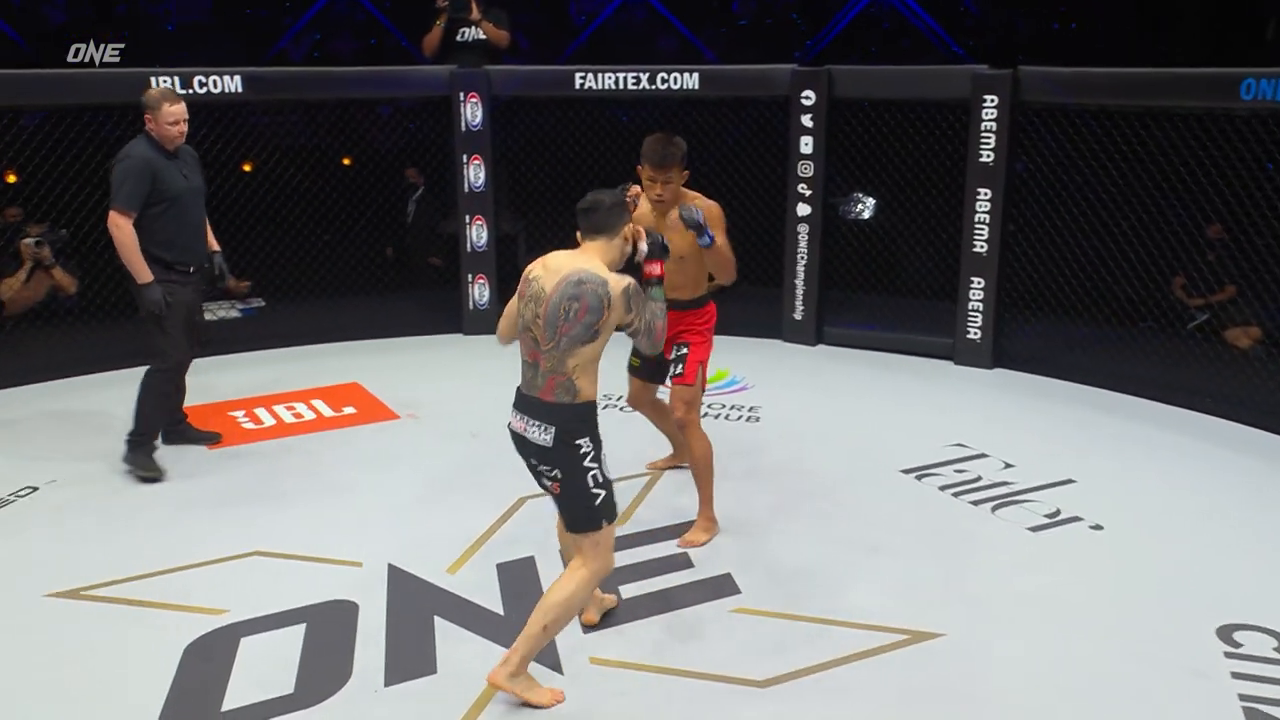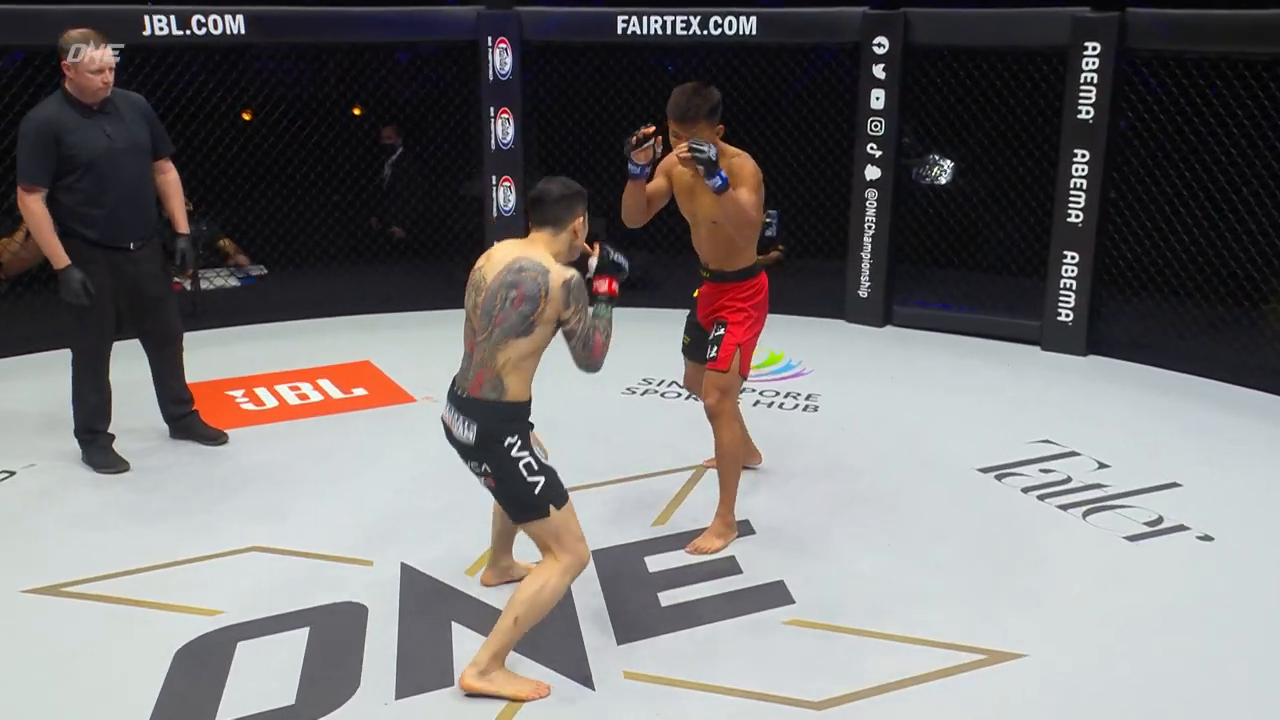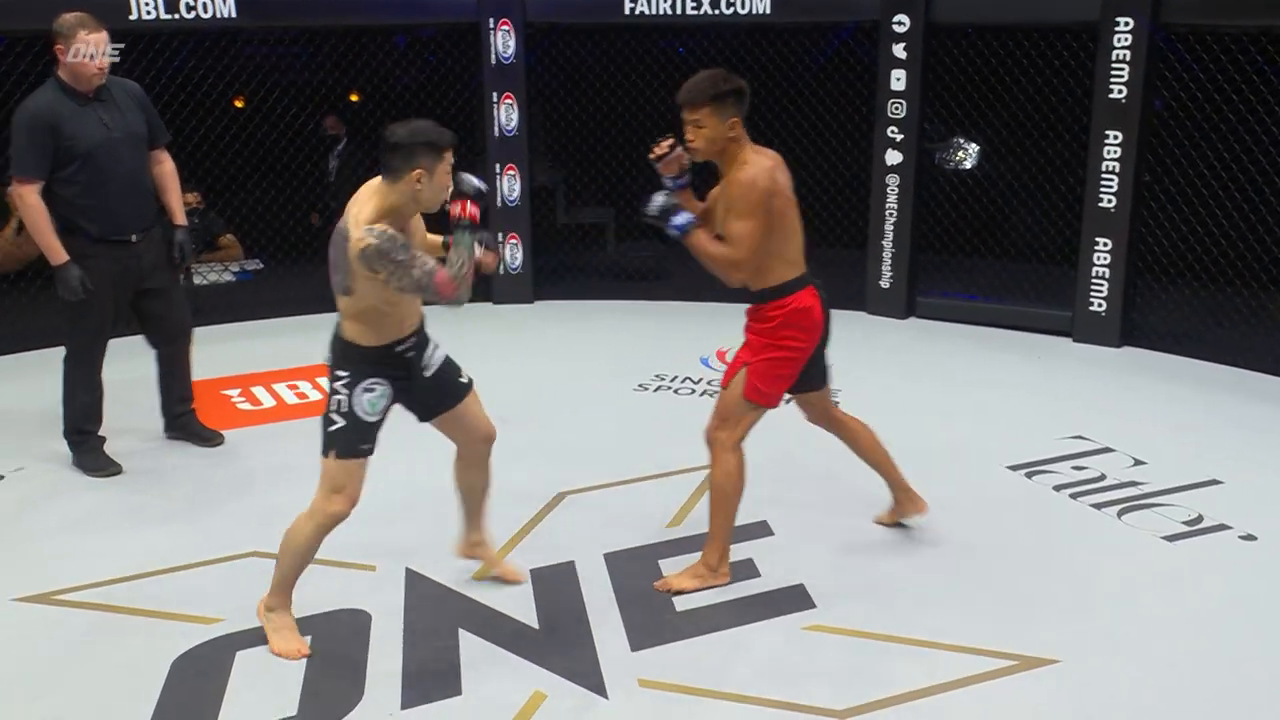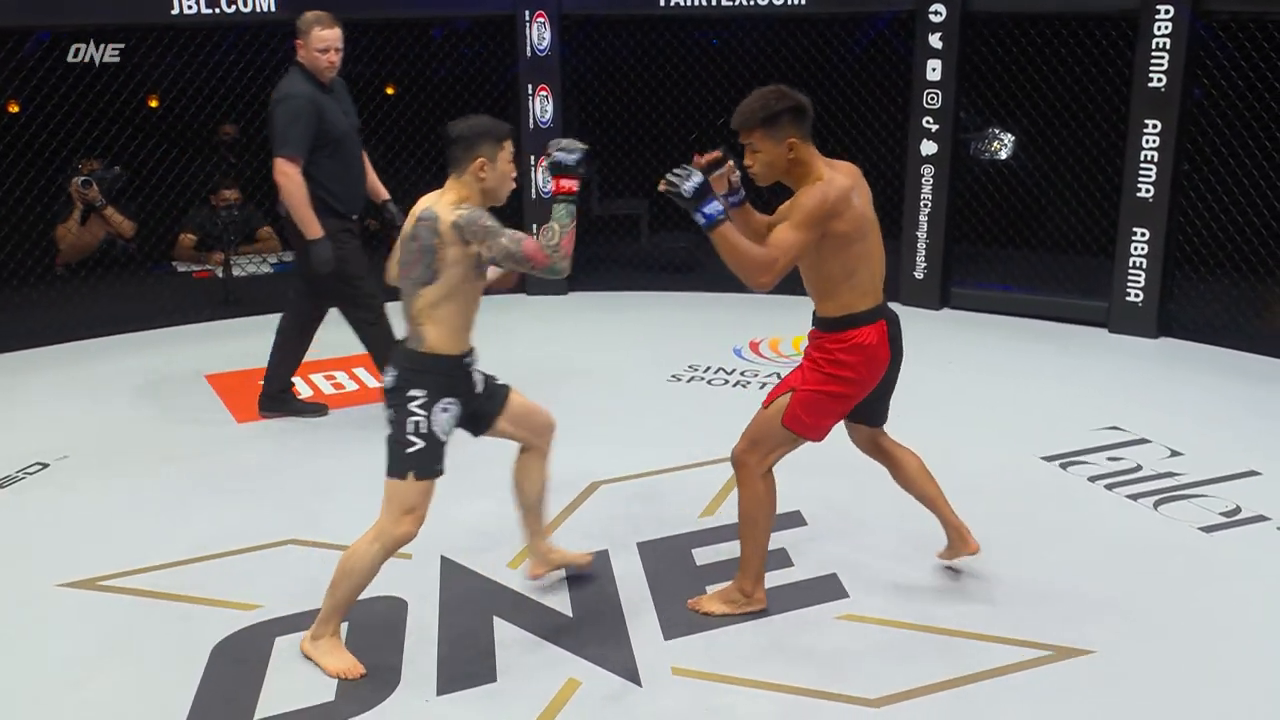
dt=1s
person 1, frame 1
left shoulder: (540, 265)
right shoulder: (620, 290)
left elbow: (505, 334)
right elbow: (654, 342)
right wrist: (653, 272)
left hip: (523, 417)
right hip: (566, 430)
left knee: (574, 499)
right knee: (594, 563)
left ankle: (588, 602)
right ankle: (511, 672)
person 1, frame 2
left shoulder: (495, 254)
right shoulder: (563, 281)
right elbow: (591, 358)
right wrist: (605, 287)
left hip: (464, 408)
right hip: (496, 427)
left knee: (532, 472)
right knee: (569, 556)
left ankle: (500, 566)
right ankle: (485, 670)
person 1, frame 3
left shoulder: (392, 194)
right shoulder: (371, 241)
right elbow: (450, 288)
left wrist: (457, 244)
right wrist: (466, 215)
left hip: (414, 348)
right hip: (361, 368)
left knee: (479, 436)
right knee: (334, 504)
left ankle: (474, 540)
right ankle: (276, 604)
person 1, frame 4
left shoulder: (434, 207)
right shoulder: (462, 221)
left elbow: (398, 273)
right elbow: (551, 260)
right wrist: (566, 187)
left hip: (454, 371)
right hip: (423, 383)
left knee: (539, 428)
right knee: (399, 526)
left ankle: (540, 552)
right ankle: (323, 633)
person 2, frame 1
left shoulder: (706, 210)
right shoulder: (638, 208)
left elbow: (727, 276)
left wrist: (705, 234)
left hip: (693, 319)
left knee: (684, 415)
right knee: (640, 398)
left ankle: (706, 518)
right ankle: (682, 453)
person 2, frame 2
left shoulder: (740, 166)
right shoulder: (672, 165)
left elbow: (749, 233)
right elbow: (634, 217)
left wrist: (715, 175)
right wrist: (638, 167)
left hip: (742, 294)
right hip: (707, 287)
left knee: (718, 401)
right knee: (698, 384)
left ankle: (725, 520)
right ankle: (745, 452)
person 2, frame 3
left shoulder: (751, 176)
right shoulder: (746, 169)
left elbow: (737, 270)
right elbow: (708, 225)
left wrist: (675, 224)
right wrist: (676, 181)
left hip: (781, 315)
right hip: (801, 308)
left knee: (723, 435)
right knee: (824, 413)
left ankle: (713, 563)
right ankle: (905, 499)
person 2, frame 4
left shoulder: (822, 196)
right shoulder: (831, 176)
left elbow: (761, 274)
right elbow: (768, 235)
left wrist: (707, 210)
right wrist: (725, 191)
left hip: (847, 349)
right hip: (874, 337)
left knee: (750, 454)
right knee: (878, 442)
left ankle: (748, 588)
right ankle: (958, 537)
person 3, frame 1
left shoulder: (187, 155)
right shoulder: (136, 160)
right elbow: (119, 224)
left wrist: (215, 251)
right wrist: (145, 282)
left hip: (191, 273)
right hip: (161, 279)
left knee: (179, 355)
right knee: (167, 359)
left ankle: (173, 424)
right ankle: (139, 446)
person 3, frame 2
left shoulder: (135, 107)
right shoulder: (45, 122)
left elbow: (164, 170)
right elbow: (30, 198)
left wrist: (182, 232)
right wrist: (63, 266)
left hip: (145, 249)
right hip: (90, 257)
left knee: (166, 336)
right knee: (92, 349)
left ankle: (182, 417)
right ankle: (93, 439)
person 3, frame 3
left shoulder: (130, 94)
right shoulder: (40, 112)
left elbow: (160, 161)
right elbow: (26, 193)
left wrist: (179, 222)
right wrist: (61, 262)
left hip: (149, 241)
right hip: (92, 252)
left knee: (175, 328)
right knee: (87, 347)
left ankle: (180, 419)
right ankle: (84, 441)
person 3, frame 4
left shoulder: (335, 86)
right shoulder: (297, 97)
left elbow: (352, 152)
right elbow: (287, 173)
left wrist: (385, 199)
right wrist: (315, 237)
left hip: (339, 220)
right hip: (322, 224)
left knee: (306, 307)
right knee: (367, 307)
left ankle: (276, 394)
